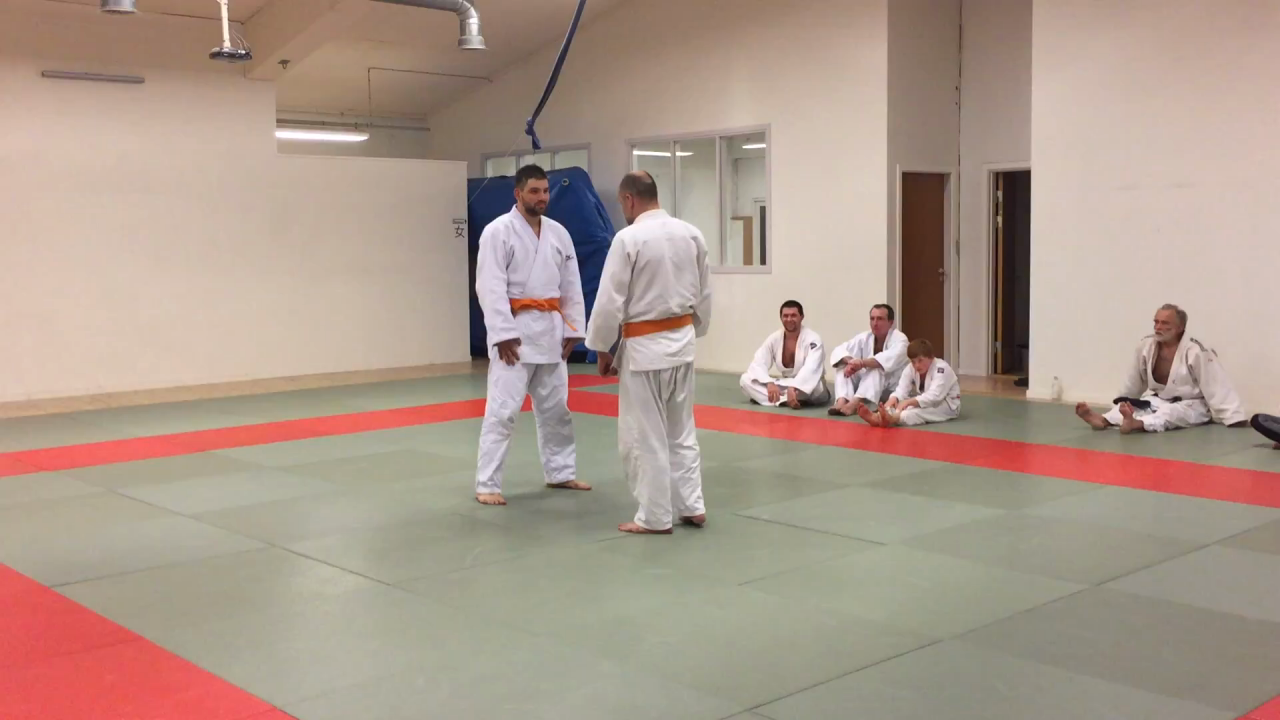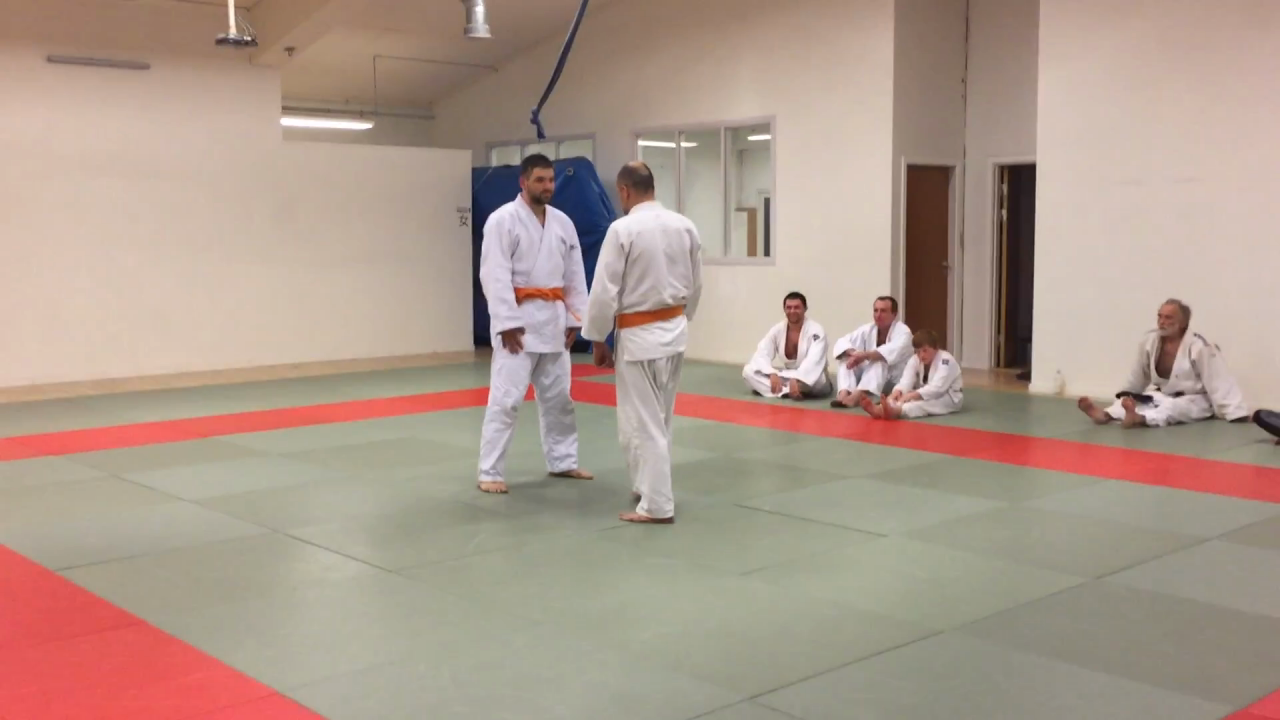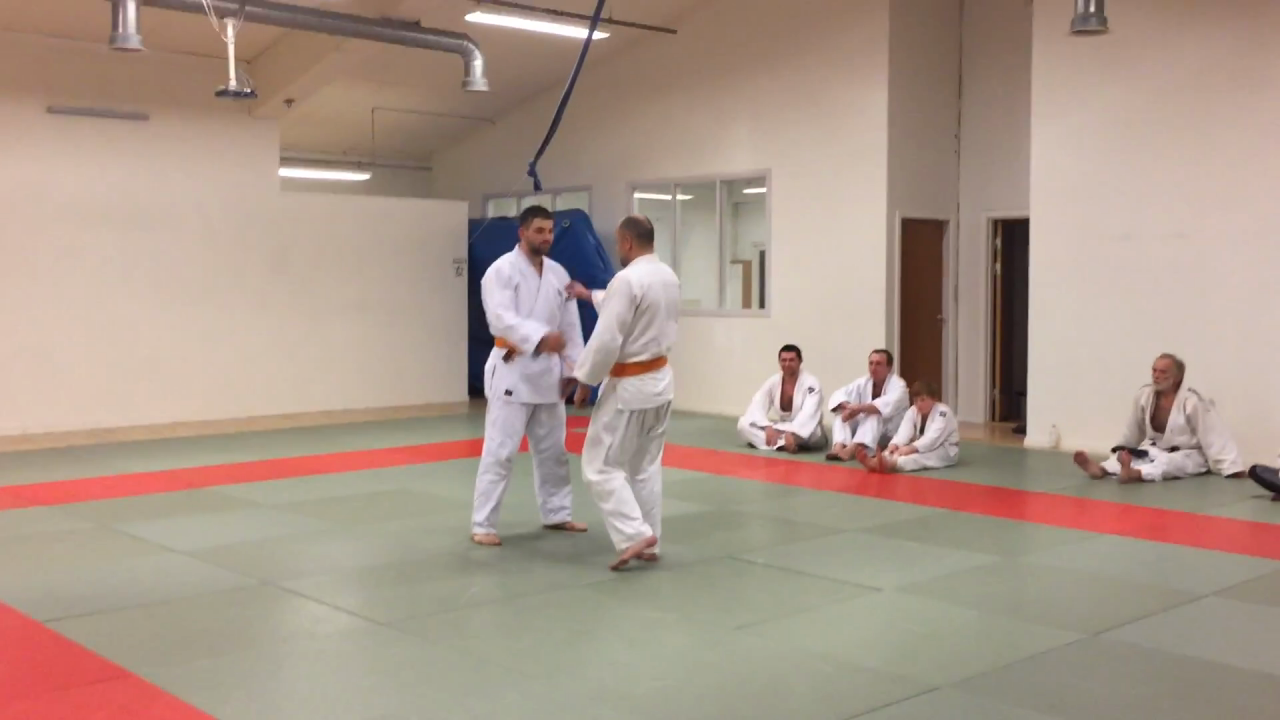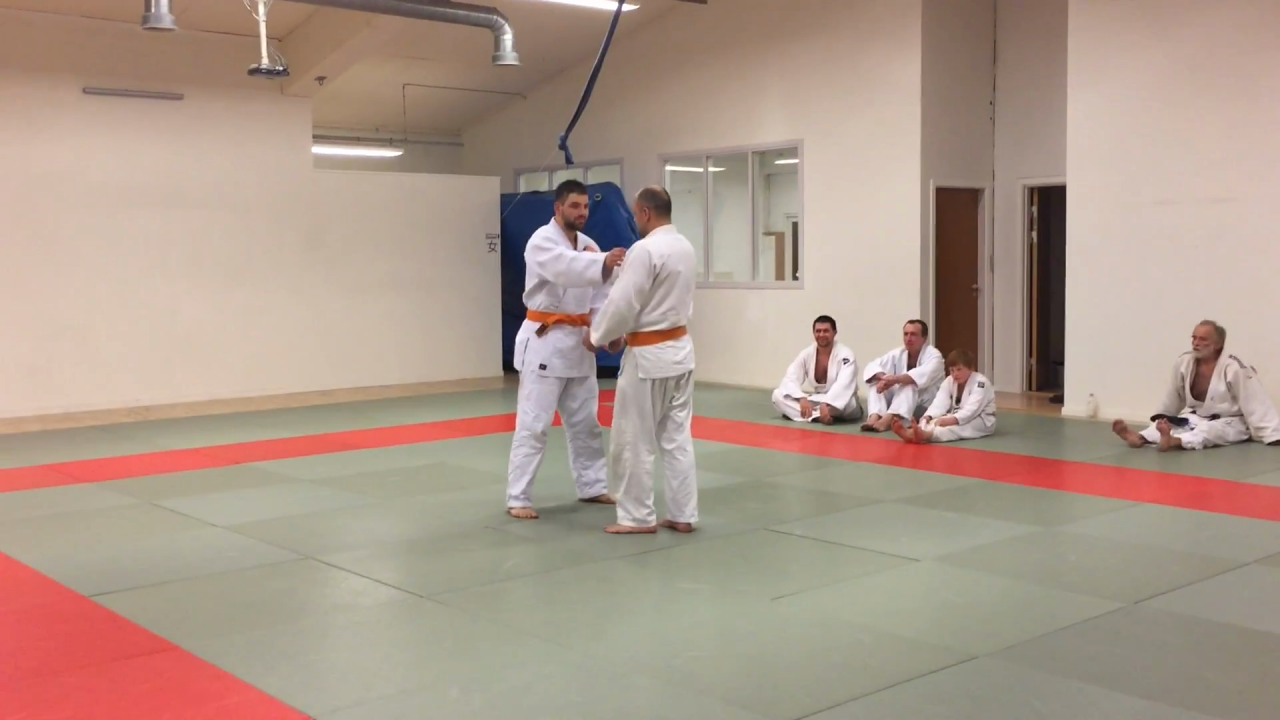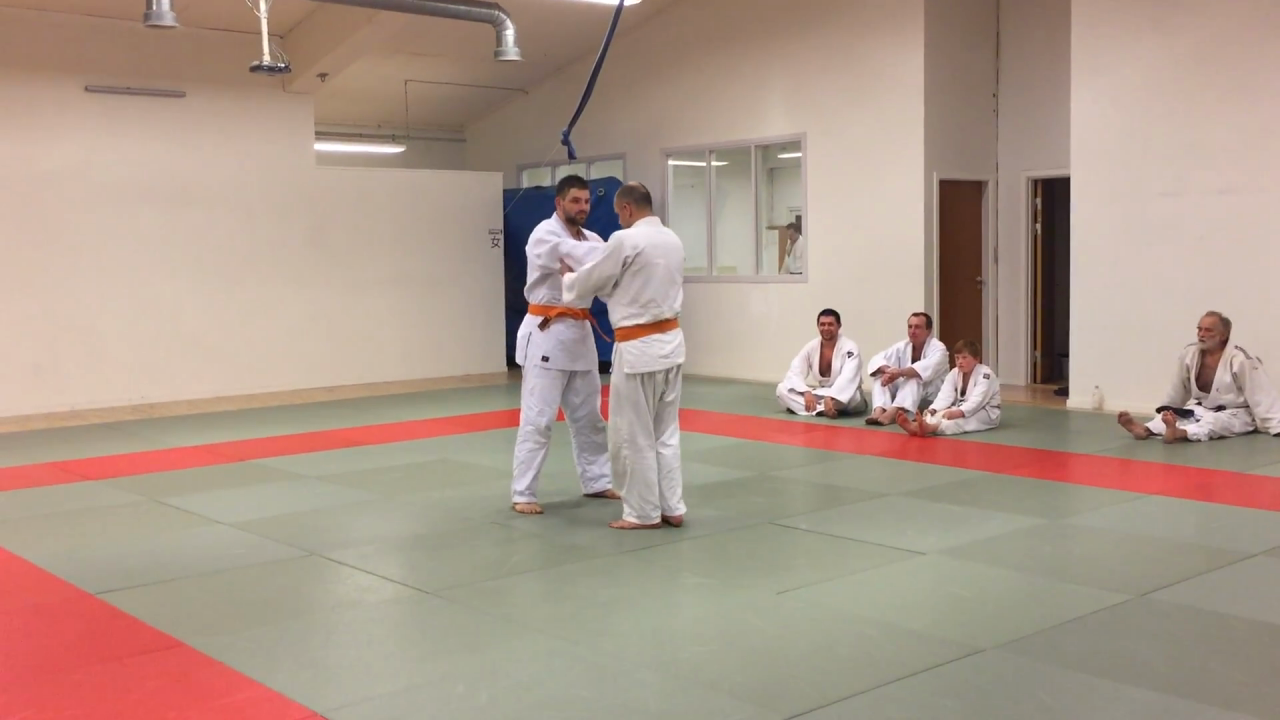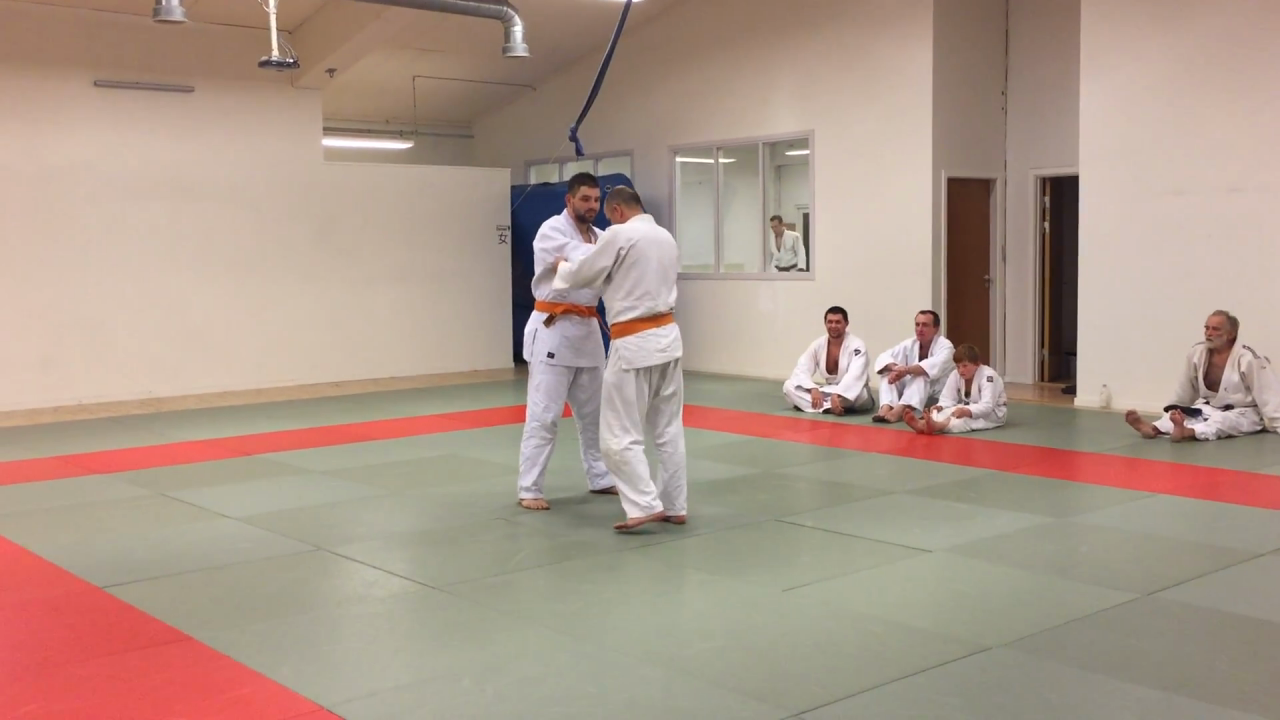
dt=0.4s
person 1, frame 1
left shoulder: (628, 239)
right shoulder: (691, 234)
left elbow: (610, 301)
right elbow: (703, 293)
left wrist: (602, 349)
left hip: (644, 345)
right hip: (682, 339)
left knee: (644, 436)
right knee: (680, 430)
left ankle: (655, 517)
right ankle: (690, 505)
person 1, frame 2
left shoulder: (622, 229)
right shoulder: (684, 226)
left elbow: (604, 291)
right elbow: (694, 284)
left wrist: (597, 340)
left hip: (639, 335)
right hip: (675, 329)
left knee: (643, 424)
right knee: (660, 419)
left ankle: (657, 506)
right ankle: (651, 489)
person 1, frame 3
left shoulder: (628, 279)
right shoulder: (668, 276)
left elbow: (607, 339)
left wrist: (583, 381)
right wrist: (591, 295)
left hip: (629, 384)
right hip: (660, 379)
left knee: (599, 465)
right knee: (646, 466)
left ankle: (636, 534)
right ankle: (647, 542)
person 1, frame 4
left shoulder: (646, 249)
right shoulder: (684, 247)
left elbow: (622, 303)
left wrist: (596, 335)
left hip: (648, 354)
right hip: (680, 348)
left knee: (633, 440)
right knee: (677, 437)
left ankle: (638, 517)
right ankle: (683, 515)
person 1, frame 5
left shoulder: (626, 240)
right shoulder: (673, 240)
left elbow: (591, 282)
left wrist: (569, 277)
right wrist: (584, 273)
left hip: (638, 349)
right hip: (670, 341)
left knee: (632, 437)
right knee: (666, 433)
left ankle: (643, 513)
right ankle: (671, 508)
person 1, frame 6
left shoulder: (619, 235)
right shoulder: (666, 238)
left elbow: (582, 275)
left wrist: (562, 267)
left hip: (634, 343)
right hip: (668, 335)
left knee: (621, 433)
right knee: (668, 429)
left ankle: (645, 507)
right ankle: (674, 506)
person 2, frame 1
left shoulder: (558, 232)
right shoulder: (498, 231)
left elbow: (570, 285)
right elbow: (490, 286)
left wrist: (573, 328)
right wrist: (503, 333)
left hip: (551, 329)
right hip: (515, 330)
left knee: (555, 407)
right knee: (502, 409)
left ankle: (560, 473)
right ankle: (487, 484)
person 2, frame 2
left shoulder: (562, 222)
right shoulder: (503, 220)
left elbow: (574, 275)
right elbow: (495, 275)
left wrist: (575, 318)
right wrist: (508, 322)
left hip: (554, 318)
right hip: (518, 319)
left knee: (558, 397)
right knee: (506, 398)
left ankle: (563, 462)
right ankle: (490, 472)
person 2, frame 3
left shoulder: (558, 273)
right shoulder: (502, 269)
left elbow: (571, 326)
right elbow: (502, 317)
left wrist: (574, 369)
right wrist: (538, 339)
left hip: (549, 371)
right hip: (513, 368)
left knee: (553, 448)
right knee: (500, 450)
left ankle: (556, 514)
right ankle: (483, 524)
person 2, frame 4
left shoulder: (588, 247)
right shoulder: (542, 241)
left elbow: (601, 294)
right elbow: (566, 267)
right wrist: (604, 262)
left hip: (578, 342)
right hip: (544, 341)
left knee: (585, 421)
right knee: (534, 423)
left ankle: (592, 487)
right ankle: (518, 498)
person 2, frame 5
left shoulder: (590, 239)
right shoulder: (544, 234)
right elbow: (568, 253)
right wrist: (608, 252)
left hip: (580, 333)
right hip: (546, 335)
left knee: (588, 416)
right knee: (538, 419)
left ankle: (597, 482)
right ankle: (523, 493)
person 2, frame 6
left shoulder: (600, 236)
right shoulder: (552, 230)
right elbow: (570, 255)
left hip: (587, 331)
right hip: (553, 331)
left knee: (594, 412)
right knee: (544, 414)
left ankle: (602, 479)
right ankle: (529, 489)
